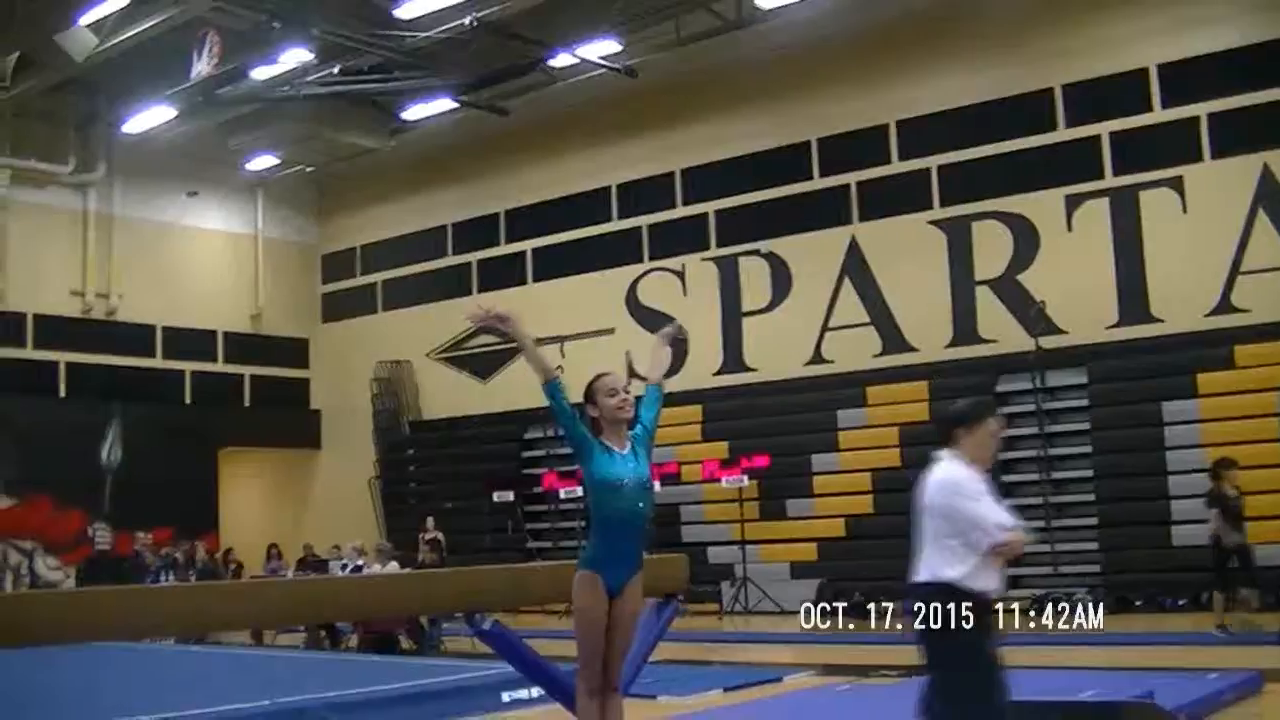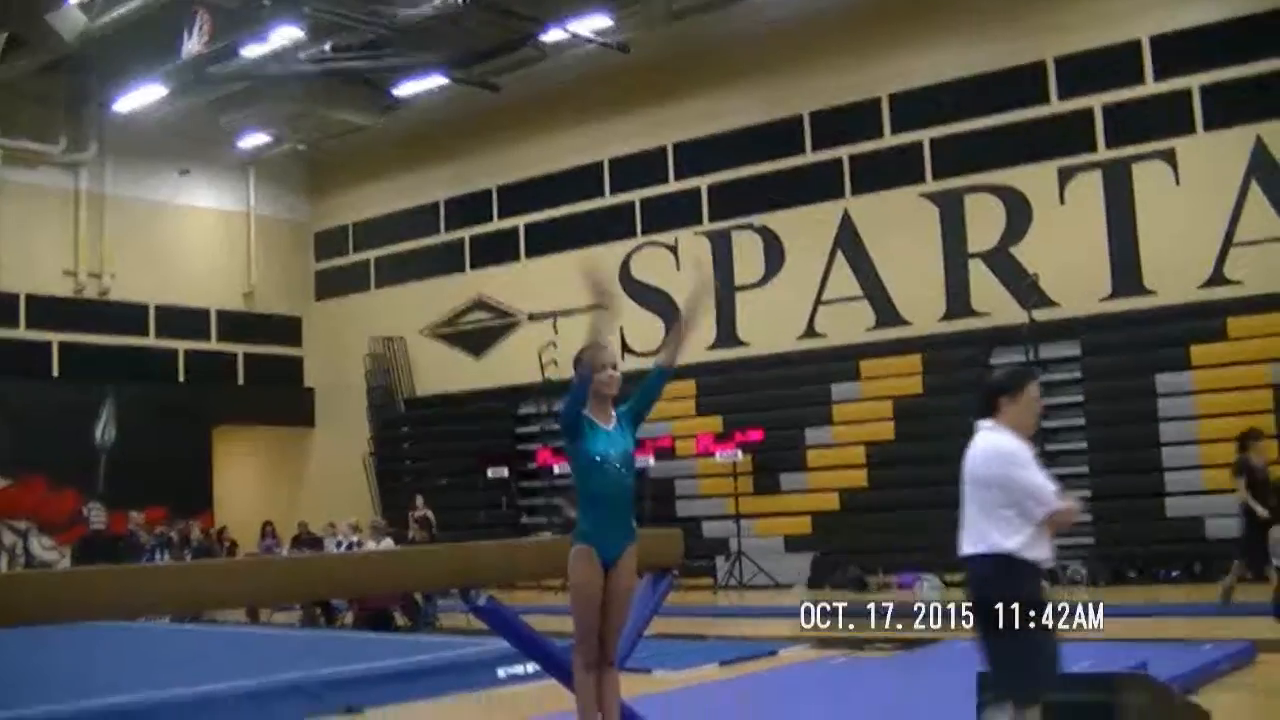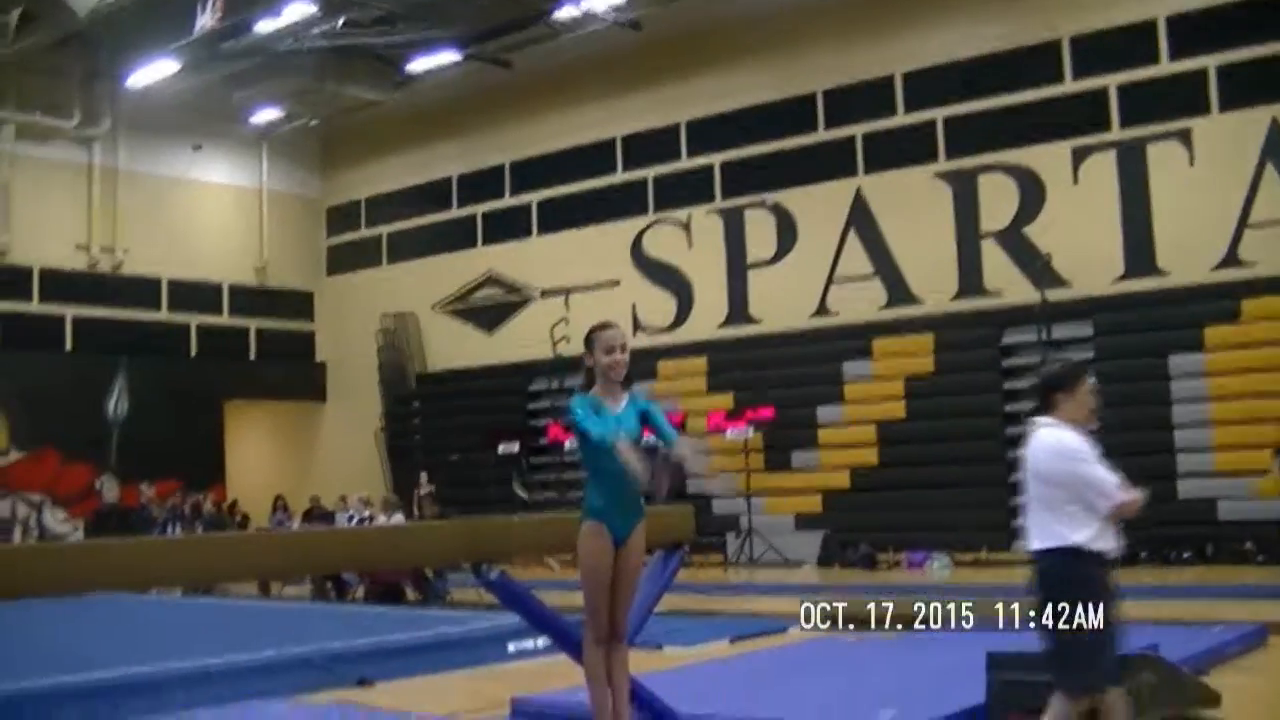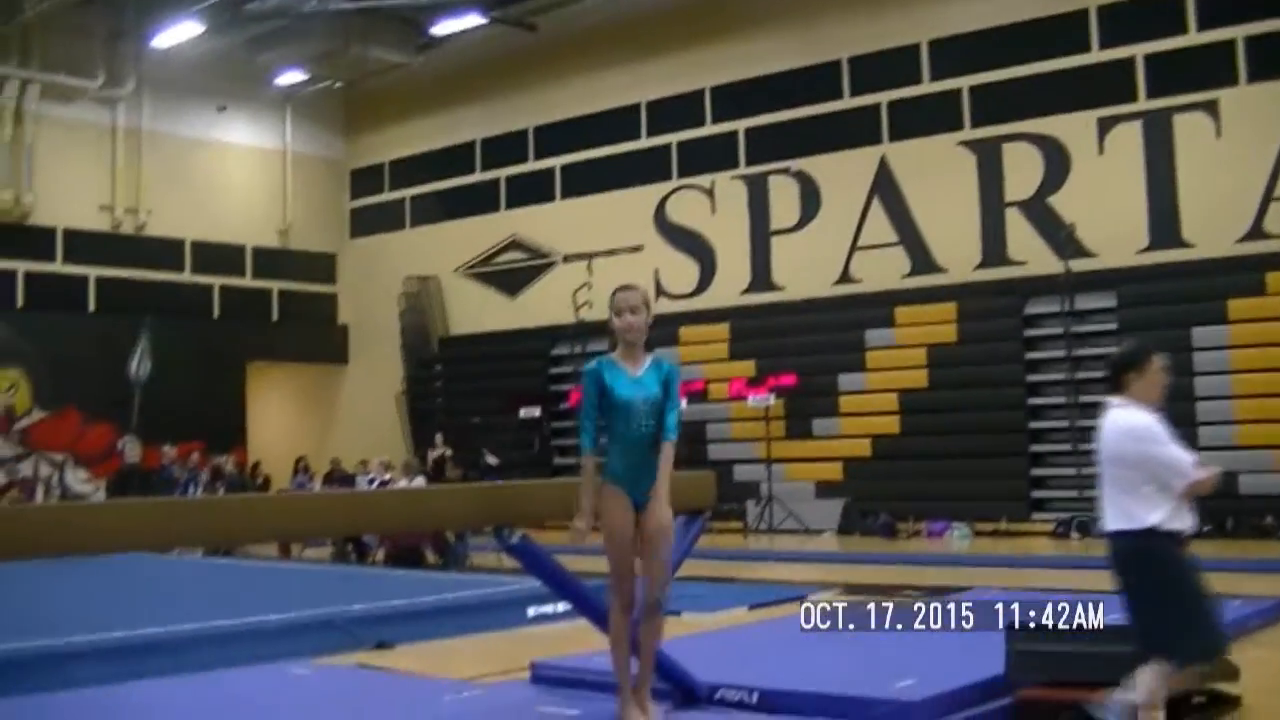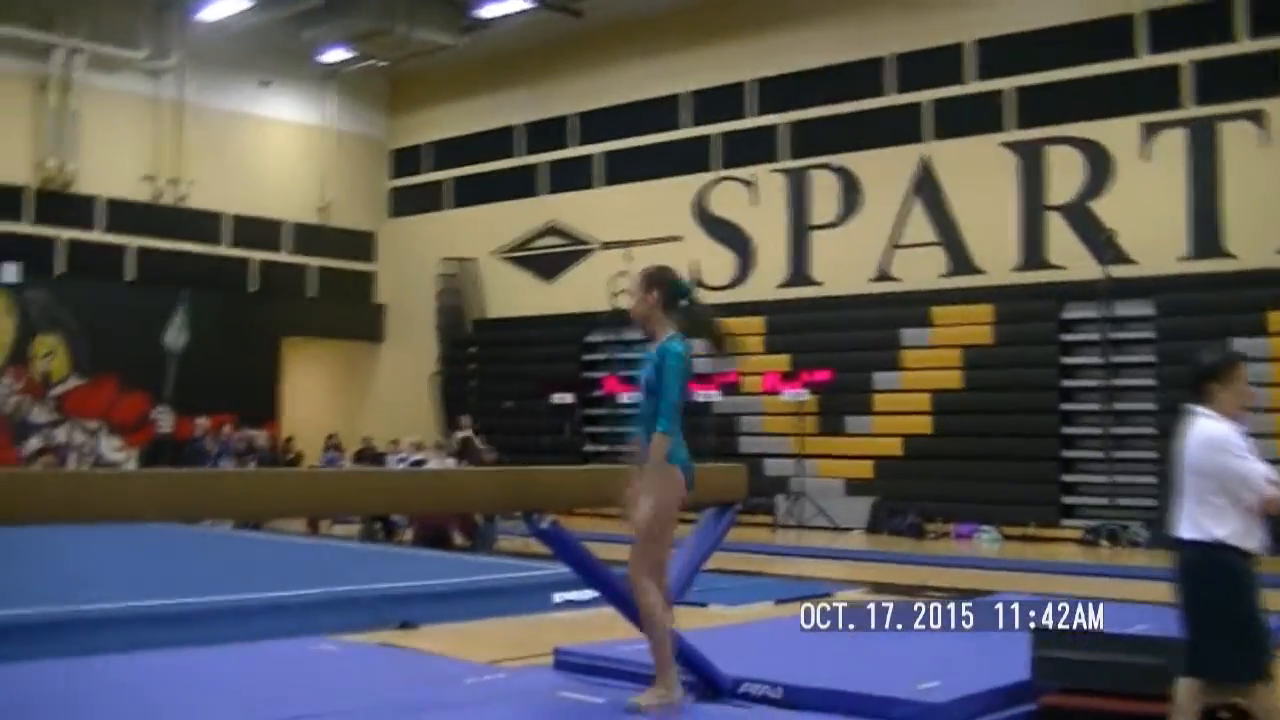
dt=0.3s
person 1, frame 1
left shoulder: (642, 440)
right shoulder: (588, 448)
left elbow: (654, 386)
right elbow: (554, 390)
left wrist: (662, 340)
right wrist: (517, 332)
left hip: (631, 574)
right hip: (595, 574)
left knee: (614, 680)
right knee: (591, 680)
person 1, frame 2
left shoulder: (628, 418)
right shoulder: (573, 422)
left elbow: (660, 371)
right elbow: (583, 375)
left wrist: (687, 316)
right wrist: (597, 308)
left hip: (625, 545)
right hip: (588, 546)
left knee: (611, 656)
right knee: (587, 655)
person 1, frame 3
left shoulder: (640, 404)
right shoulder: (581, 406)
left elbow: (669, 435)
right elbow: (601, 436)
left wrist: (692, 459)
right wrist: (633, 463)
left hip: (633, 521)
right hip: (598, 522)
left knee: (619, 630)
right knee: (597, 630)
person 1, frame 4
left shoulder: (665, 369)
right shoulder: (598, 371)
left elbow: (671, 432)
right elbow: (589, 441)
left wrist: (658, 501)
right wrist: (586, 509)
left hip: (655, 487)
right hip: (616, 488)
left knee: (655, 597)
right knee: (622, 597)
person 1, frame 5
left shoulder: (671, 349)
right shoulder: (656, 351)
left elbow: (667, 424)
left wrist: (648, 490)
right wrist: (637, 484)
left hip: (666, 472)
right hip: (656, 469)
left knee: (641, 575)
right knee: (653, 577)
left ankle: (665, 680)
right ankle: (668, 677)
person 2, frame 1
left shoulder: (968, 478)
right shoulder: (952, 479)
left elbow: (1009, 537)
right elbow: (1001, 544)
left wrist: (1010, 540)
right wrist: (1010, 541)
left hip: (962, 604)
right hip: (948, 603)
person 2, frame 2
left shoulder: (1001, 446)
right shoulder: (1001, 448)
left elbow: (1055, 505)
right elbow: (1059, 514)
left wrist: (1059, 508)
right wrist: (1063, 509)
left hip: (1010, 572)
right hip: (1003, 573)
left knee: (1034, 672)
right knee: (1025, 681)
person 2, frame 3
left shoulder: (1055, 441)
right shoulder: (1062, 445)
left elbow: (1112, 496)
right elbow: (1123, 505)
left wrist: (1122, 498)
right wrist: (1130, 498)
left hip: (1073, 565)
right hip: (1071, 566)
left knee: (1103, 667)
right knee: (1082, 674)
person 2, frame 4
left shoulder: (1122, 421)
right shoulder: (1137, 426)
left elbow: (1182, 471)
right elbow: (1197, 483)
left wrist: (1197, 474)
right wrist: (1205, 475)
left hip: (1136, 545)
right hip: (1150, 547)
left knee: (1161, 646)
right knee: (1198, 644)
person 2, frame 5
left shoulder: (1203, 430)
right shoulder: (1217, 436)
left hip: (1204, 556)
right hip: (1218, 560)
left knee: (1202, 662)
right knee: (1249, 662)
